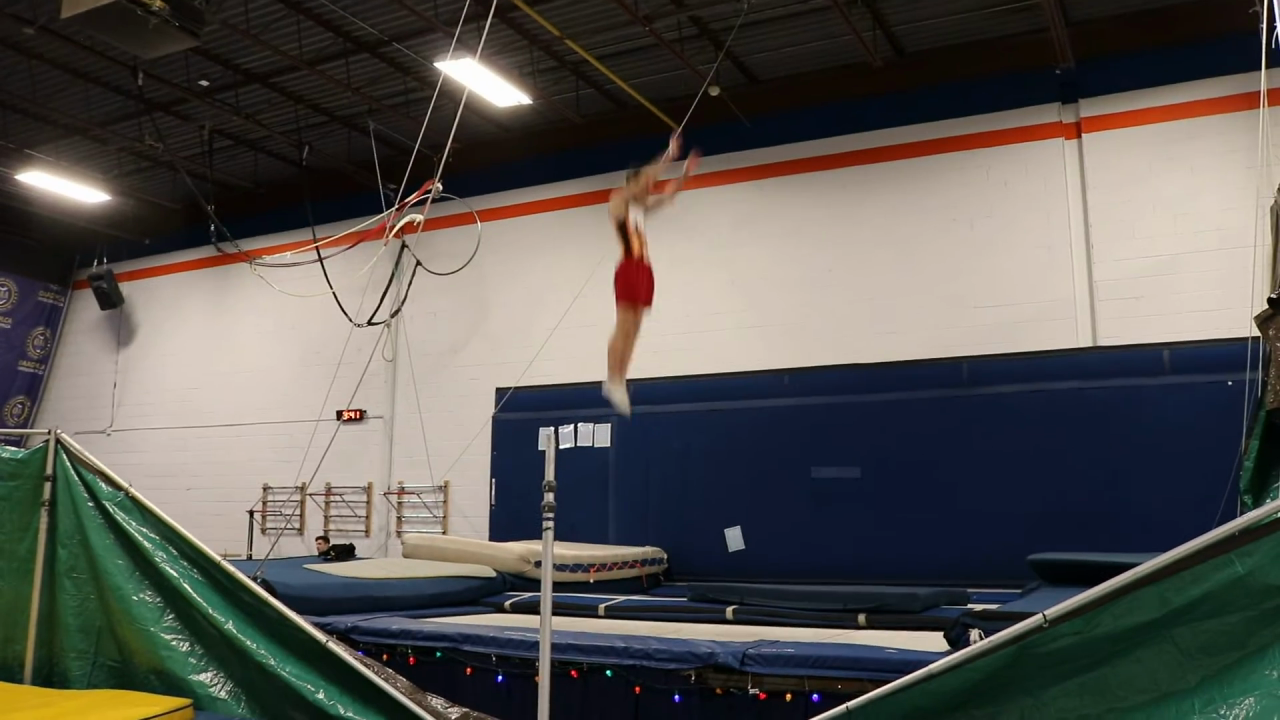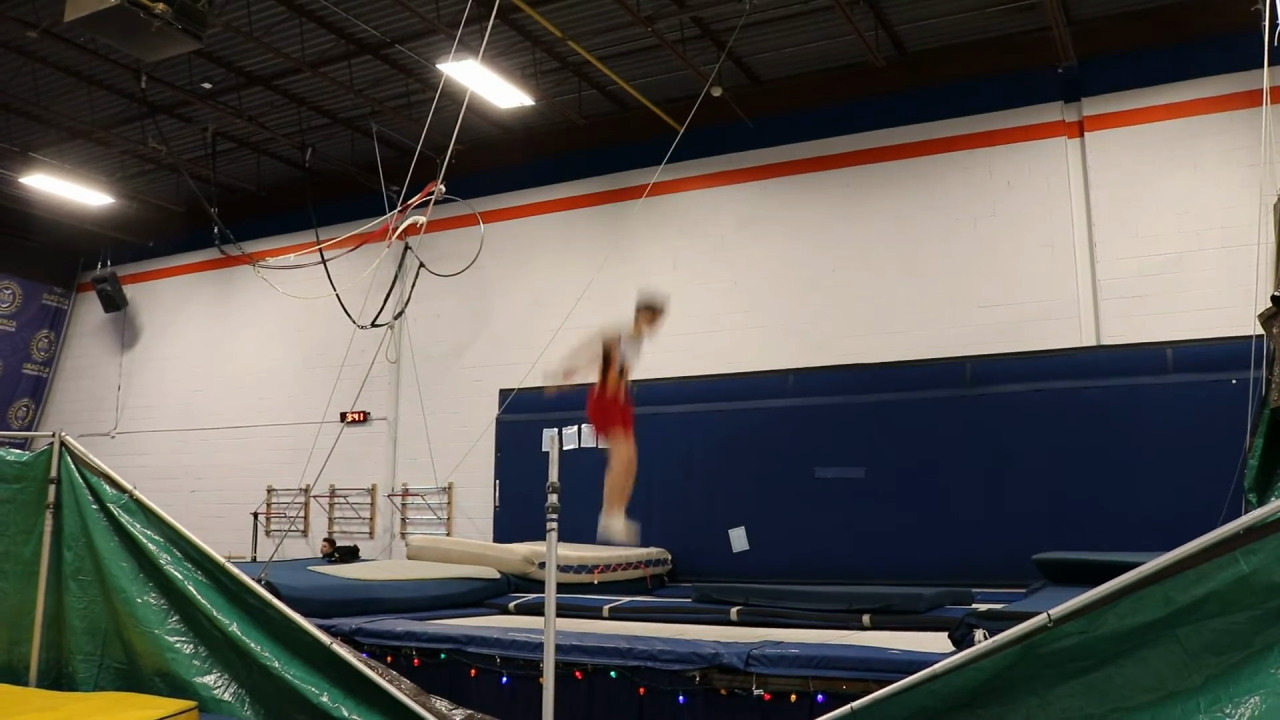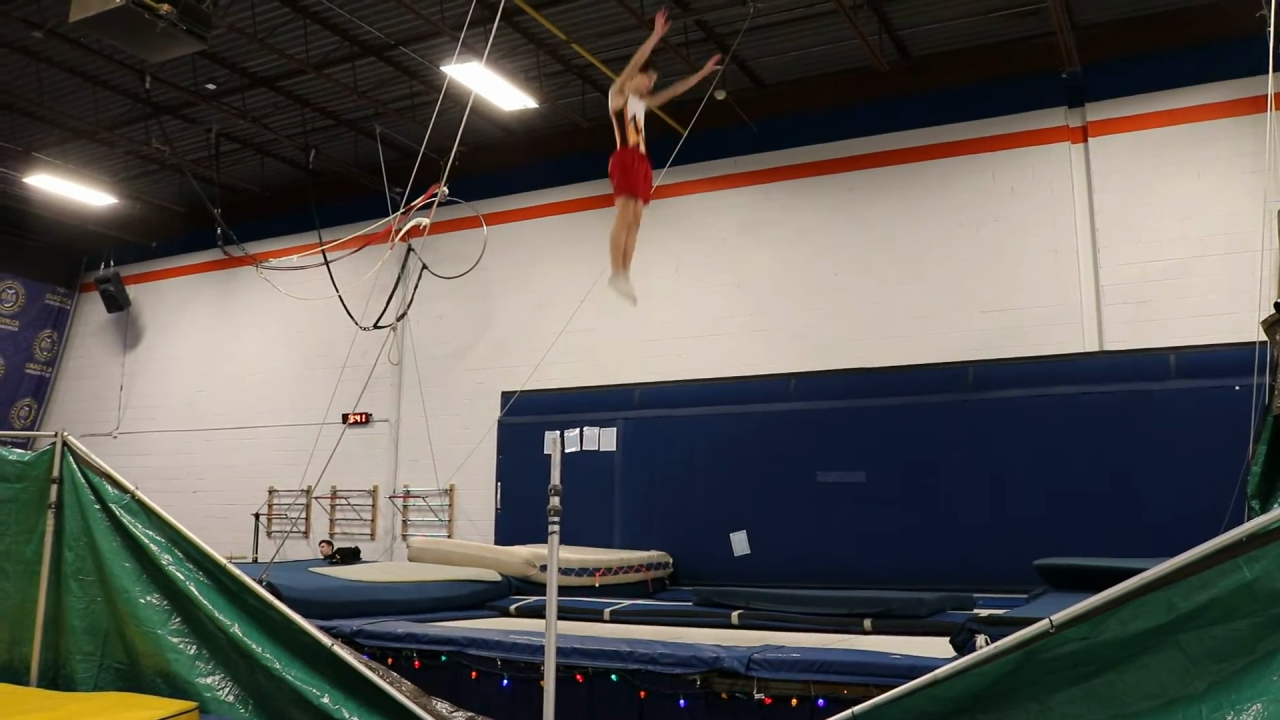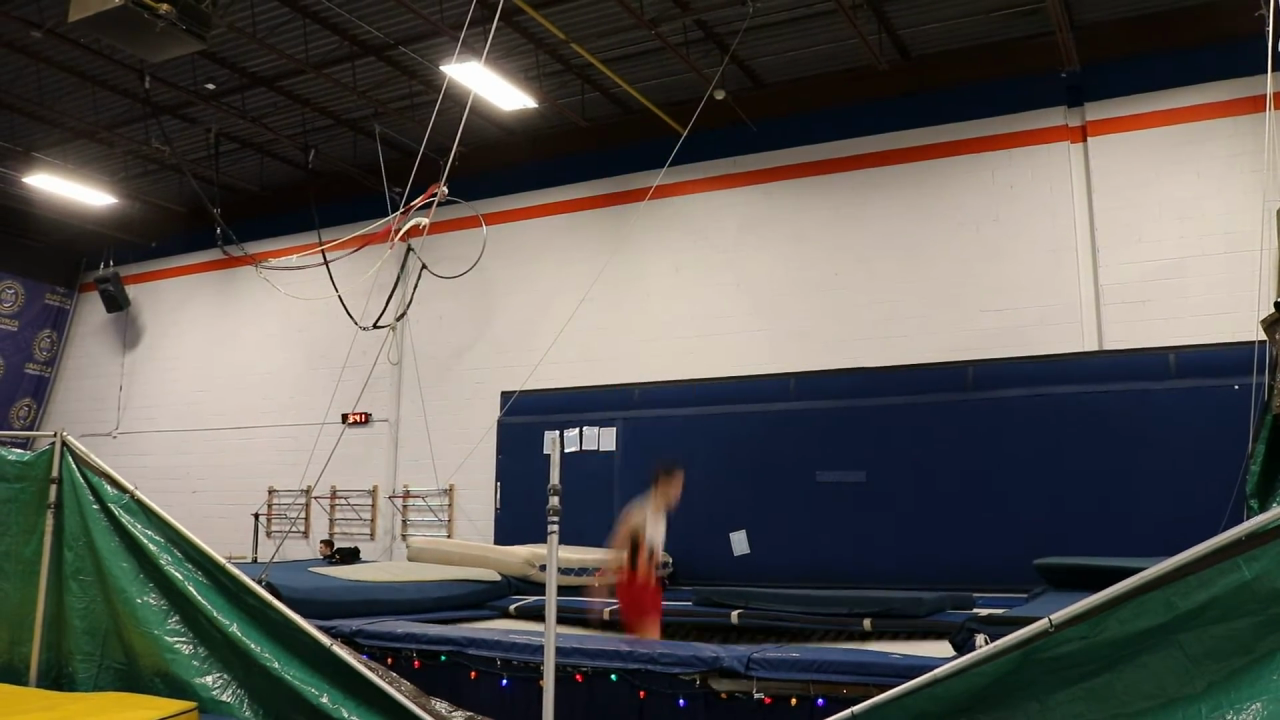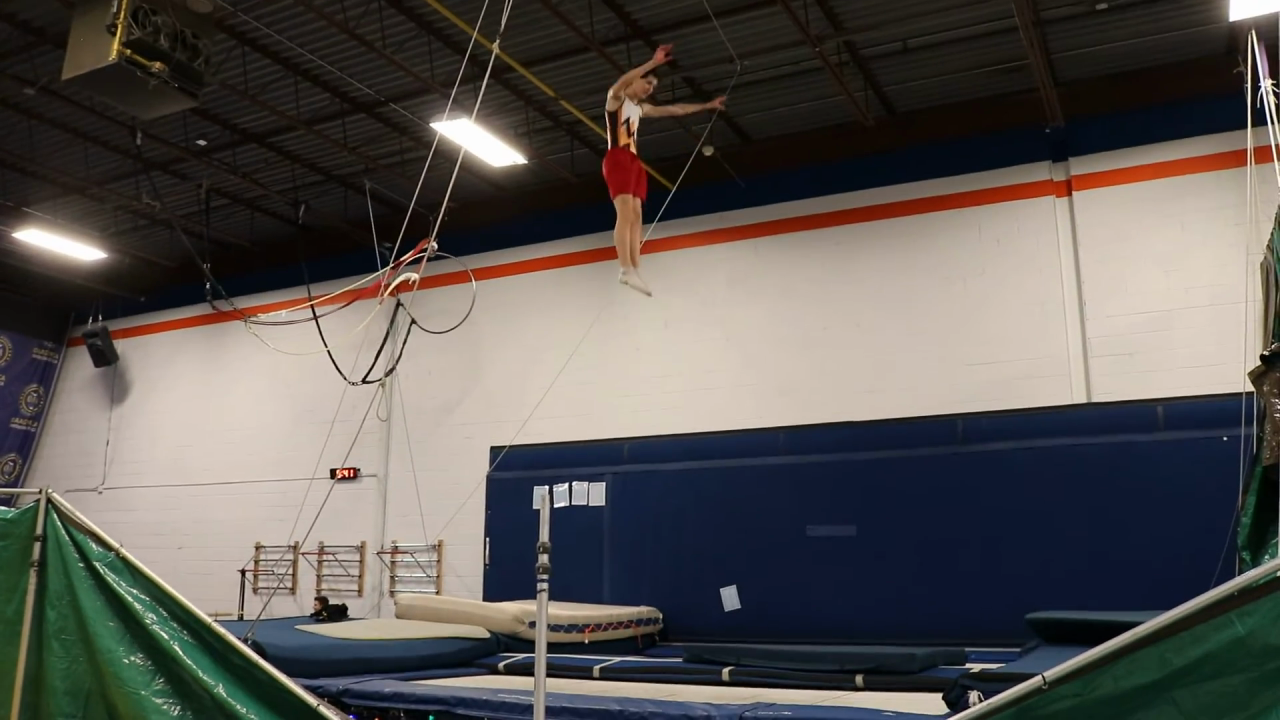
dt=1s
person 1, frame 1
left shoulder: (639, 208)
right shoulder: (618, 203)
left elbow: (666, 195)
right elbow: (640, 181)
left wrist: (686, 173)
right wrist: (669, 158)
left hip: (643, 272)
right hip: (630, 270)
left knee: (632, 330)
right knee: (623, 328)
left ankle: (620, 383)
right ankle: (612, 381)
person 1, frame 2
left shoulder: (638, 339)
right shoulder: (614, 336)
right elbow: (581, 355)
right wrist: (561, 373)
left hip: (619, 402)
right hip: (603, 401)
left knee: (630, 461)
right knee: (623, 455)
left ankle: (618, 519)
right ankle: (611, 516)
person 1, frame 3
left shoulder: (641, 104)
right shoulder: (618, 94)
left elbow: (672, 92)
right elbow: (633, 65)
left wrist: (703, 73)
right wrist: (657, 34)
left hip: (641, 162)
right hip: (625, 160)
left knee: (633, 222)
right knee: (623, 219)
left ankle: (623, 275)
right ankle: (617, 273)
person 1, frame 4
left shoulder: (662, 516)
right shoulder: (638, 517)
right elbow: (614, 551)
left hip: (649, 586)
right hip: (633, 588)
left knee: (652, 641)
person 1, frame 5
left shoulder: (639, 107)
right shoulder: (616, 96)
left elbow: (673, 110)
right elbow: (624, 80)
left wrist: (706, 106)
right wrist: (651, 63)
left hip: (633, 162)
right hip: (617, 159)
left knee: (635, 217)
right knee: (626, 214)
left ankle: (634, 270)
right ankle: (627, 269)
